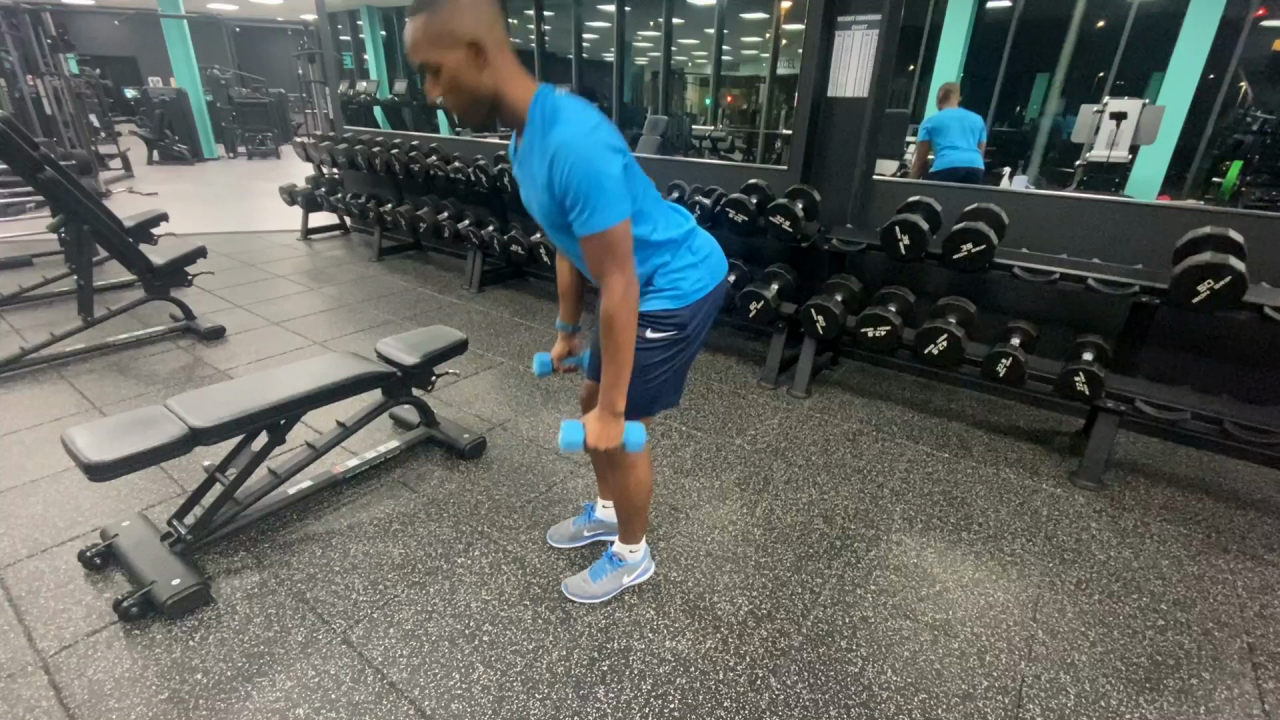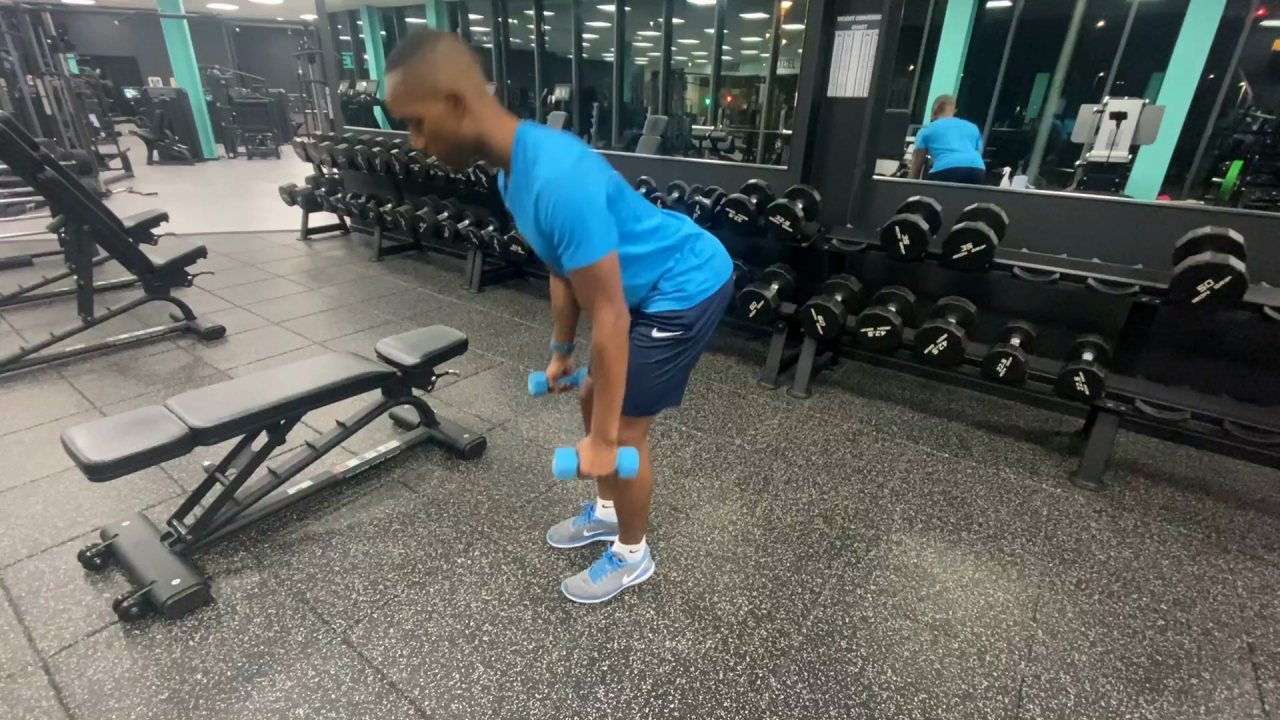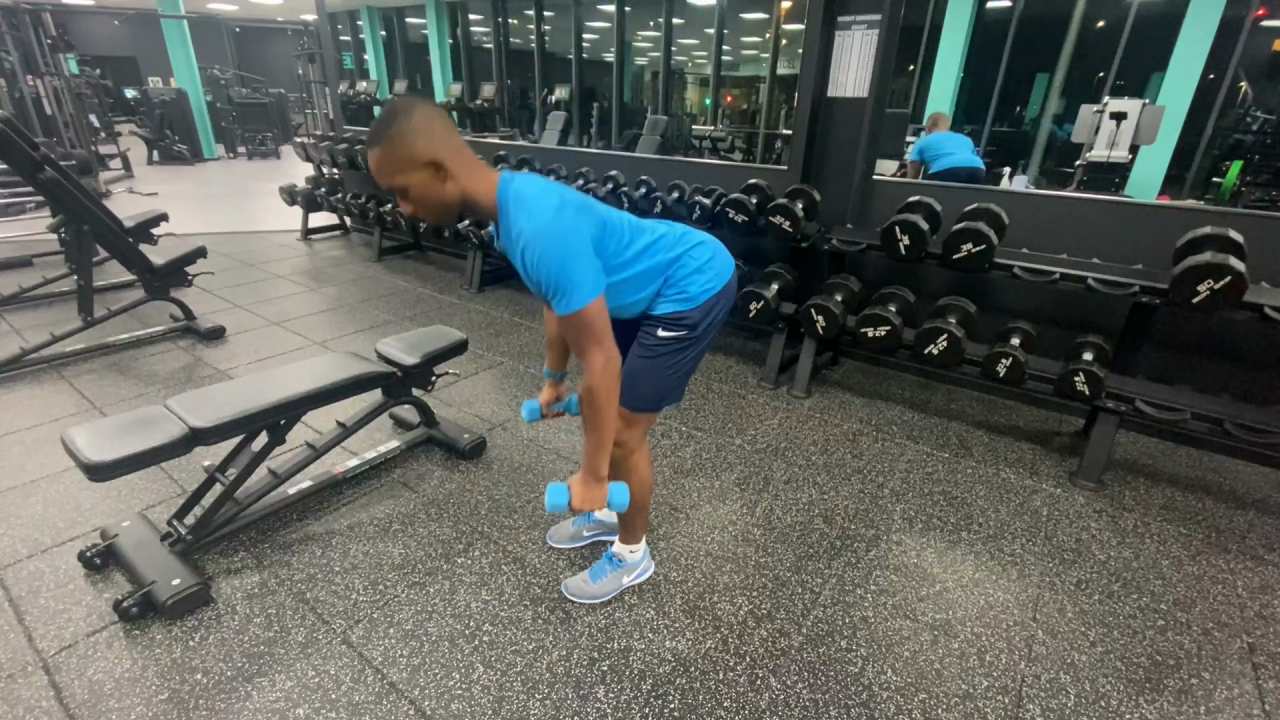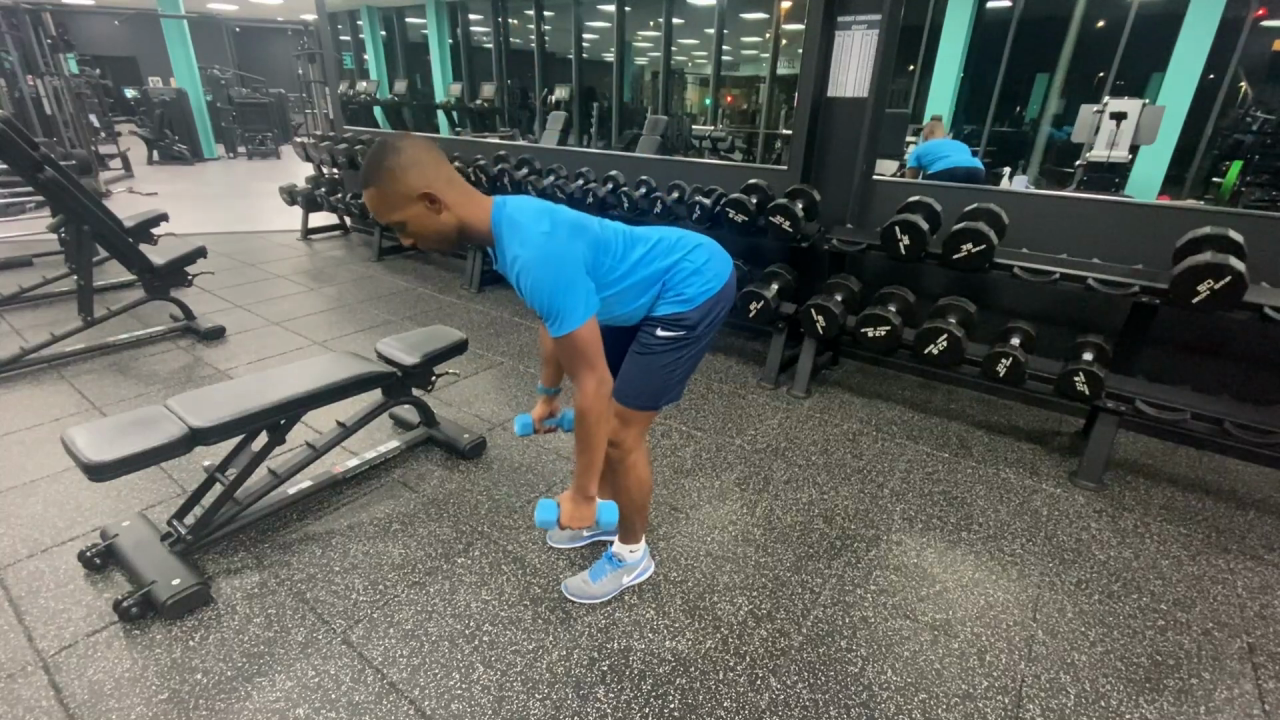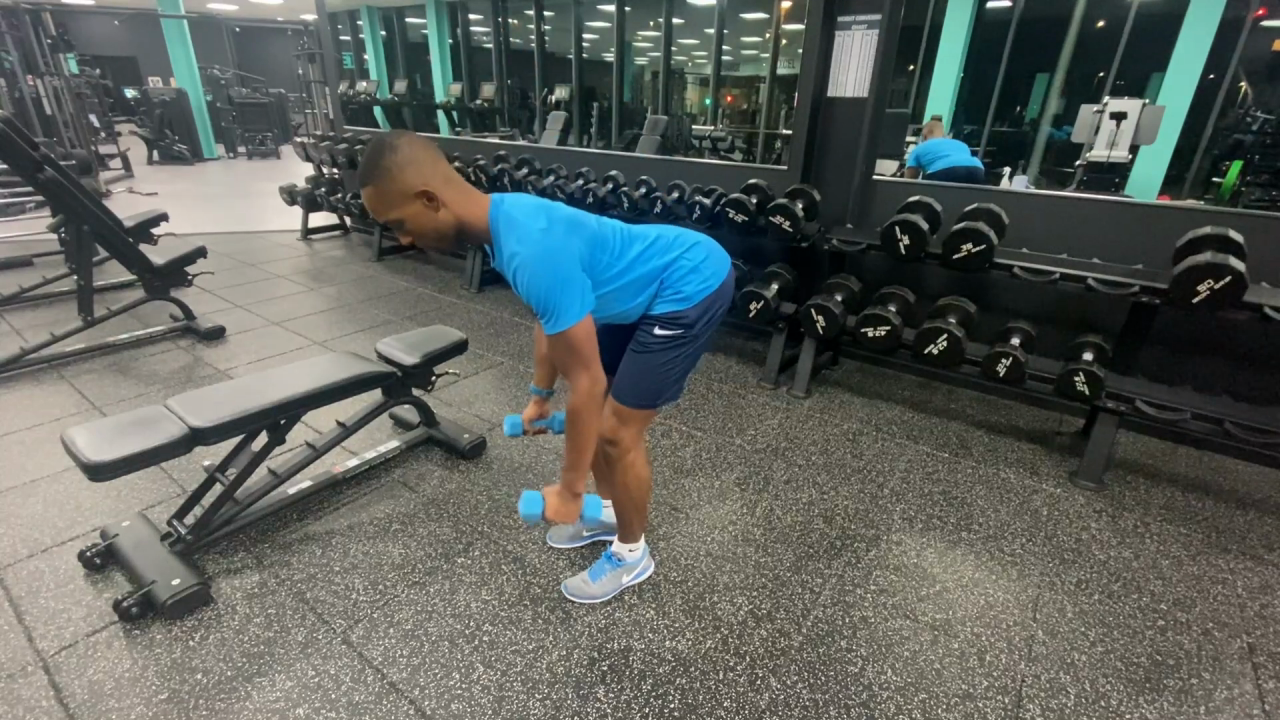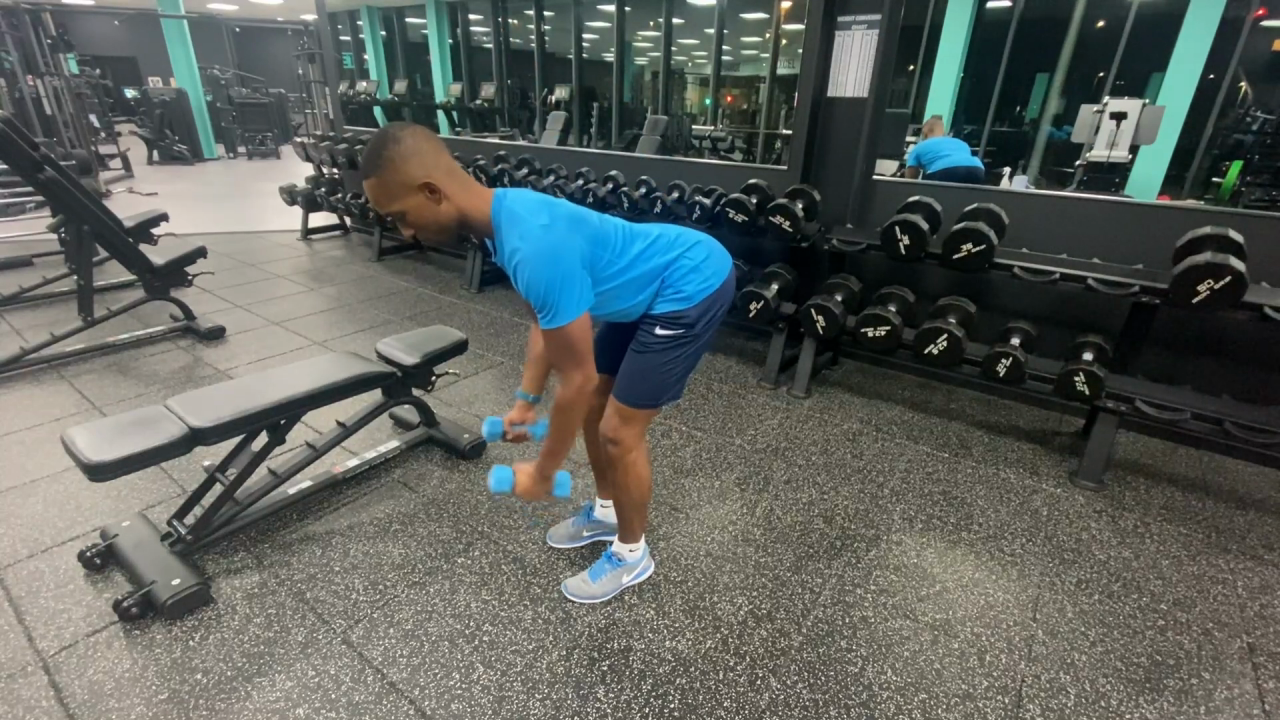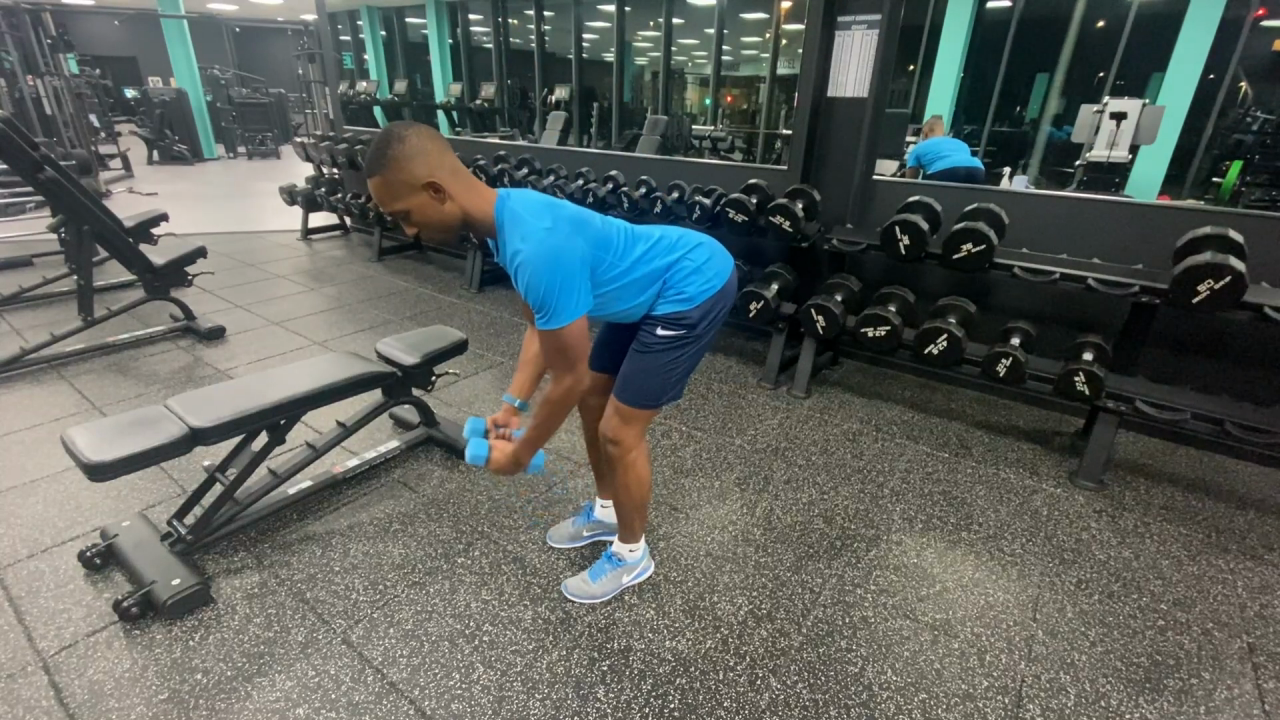
dt=0.2s
person 1, frame 1
left shoulder: (572, 143)
right shoulder: (530, 134)
left elbow: (619, 286)
right elbow: (569, 245)
left wrist: (612, 411)
right wrist: (566, 330)
left hip: (675, 286)
right hip: (643, 284)
left knee: (617, 434)
right knee: (590, 404)
left ankle: (631, 555)
right ankle: (607, 510)
person 1, frame 2
left shoulder: (556, 180)
right shoulder: (518, 165)
left elbow: (608, 317)
right elbow: (564, 269)
left wrist: (603, 439)
right wrist: (560, 352)
left hip: (684, 288)
right hip: (647, 286)
left knee: (625, 428)
right knee: (593, 402)
left ankle: (631, 554)
right ankle: (607, 512)
person 1, frame 3
left shoulder: (541, 230)
right shoulder: (510, 201)
left elbow: (602, 360)
right elbow: (559, 301)
left wrist: (593, 473)
right wrist: (553, 379)
left hip: (691, 288)
right hip: (657, 284)
left knee: (621, 431)
right knee: (595, 404)
left ankle: (631, 555)
right ankle: (606, 513)
person 1, frame 4
left shoulder: (535, 254)
right shoulder: (507, 219)
left elbow: (594, 383)
right elbow: (556, 320)
left wrist: (582, 493)
right wrist: (547, 394)
left hip: (692, 289)
right hip: (659, 282)
left knee: (618, 430)
right knee: (594, 413)
left ankle: (631, 554)
person 1, frame 5
left shoulder: (533, 250)
right shoulder: (506, 217)
left elbow: (587, 382)
right elbow: (550, 319)
left wrist: (569, 488)
right wrist: (539, 396)
left hip: (690, 287)
right hip: (655, 282)
left knee: (616, 428)
right knee: (600, 408)
left ankle: (631, 554)
right ankle: (607, 511)
person 1, frame 6
left shoulder: (535, 246)
right shoulder: (507, 213)
left elbow: (578, 379)
right elbow: (546, 321)
left wrist: (541, 471)
right wrist: (526, 400)
left hip: (690, 287)
right hip: (652, 284)
left knee: (618, 430)
right knee: (597, 404)
left ankle: (631, 554)
right ankle: (606, 511)
person 1, frame 7
left shoulder: (538, 247)
right shoulder: (508, 214)
left elbow: (569, 378)
right elbow: (543, 326)
left wrist: (518, 453)
right wrist: (512, 405)
left hip: (692, 288)
right hip: (653, 285)
left knee: (619, 430)
right knee: (593, 400)
left ankle: (631, 554)
right ankle: (606, 511)
